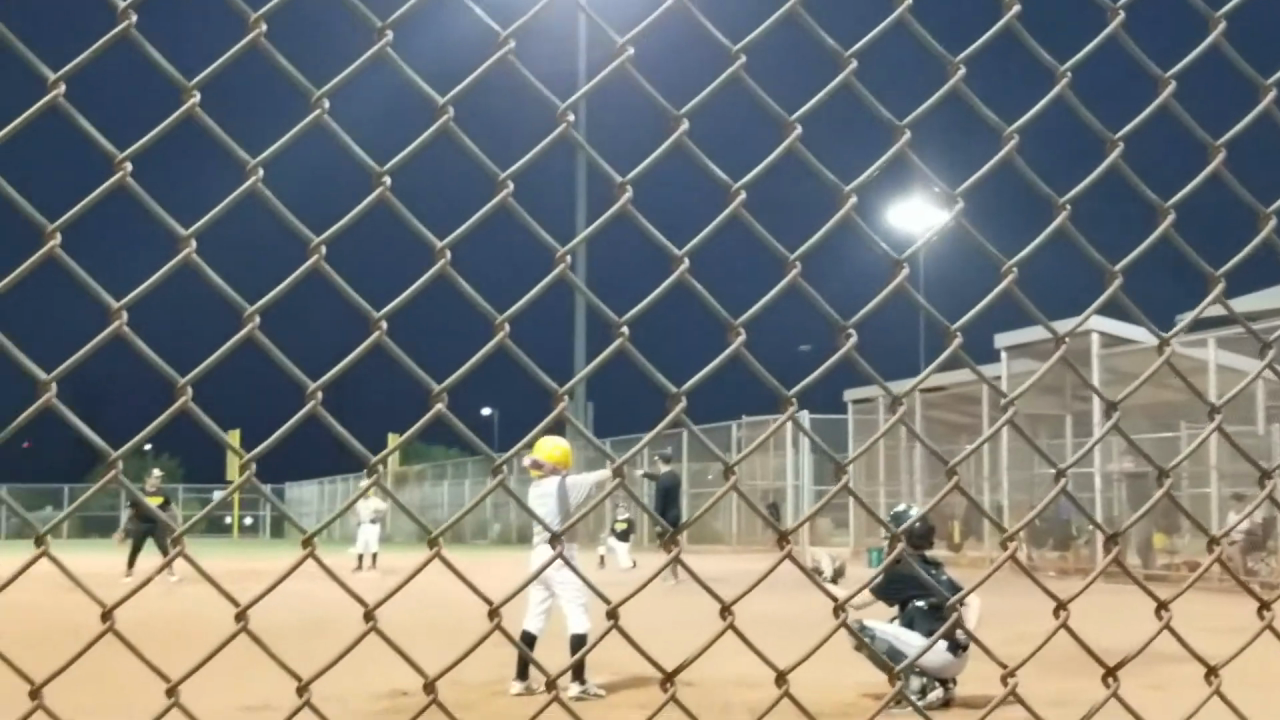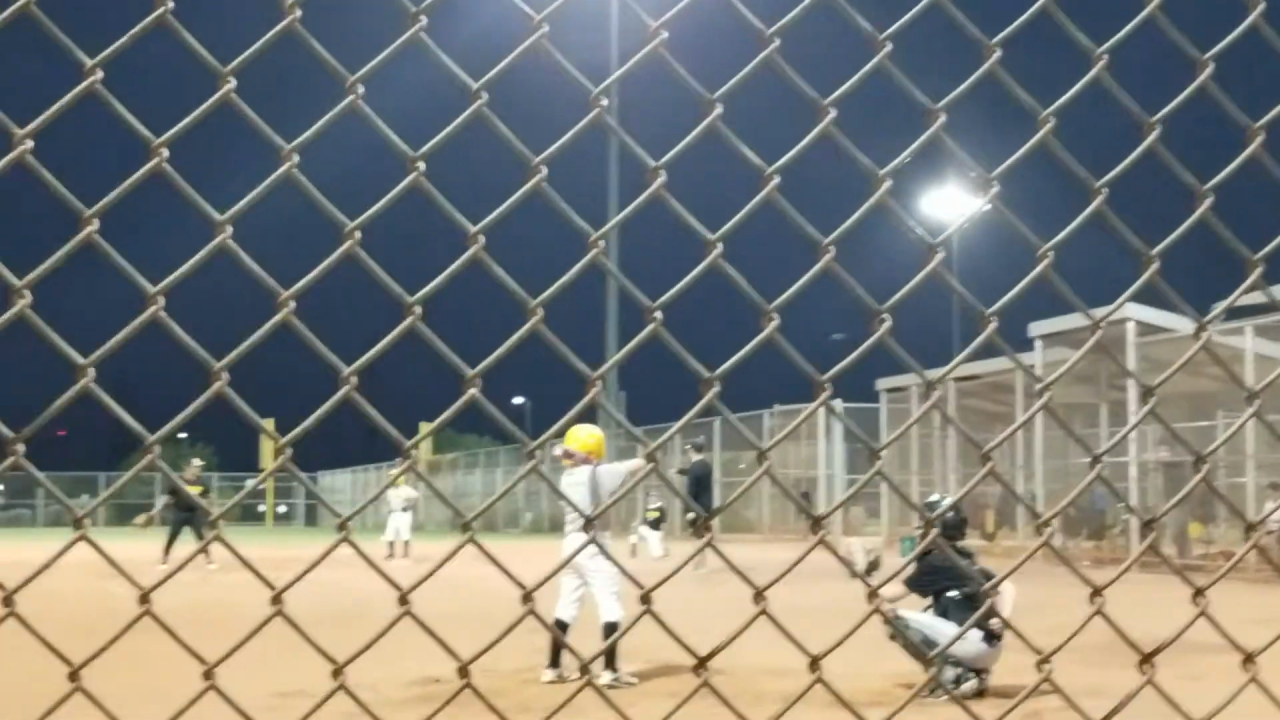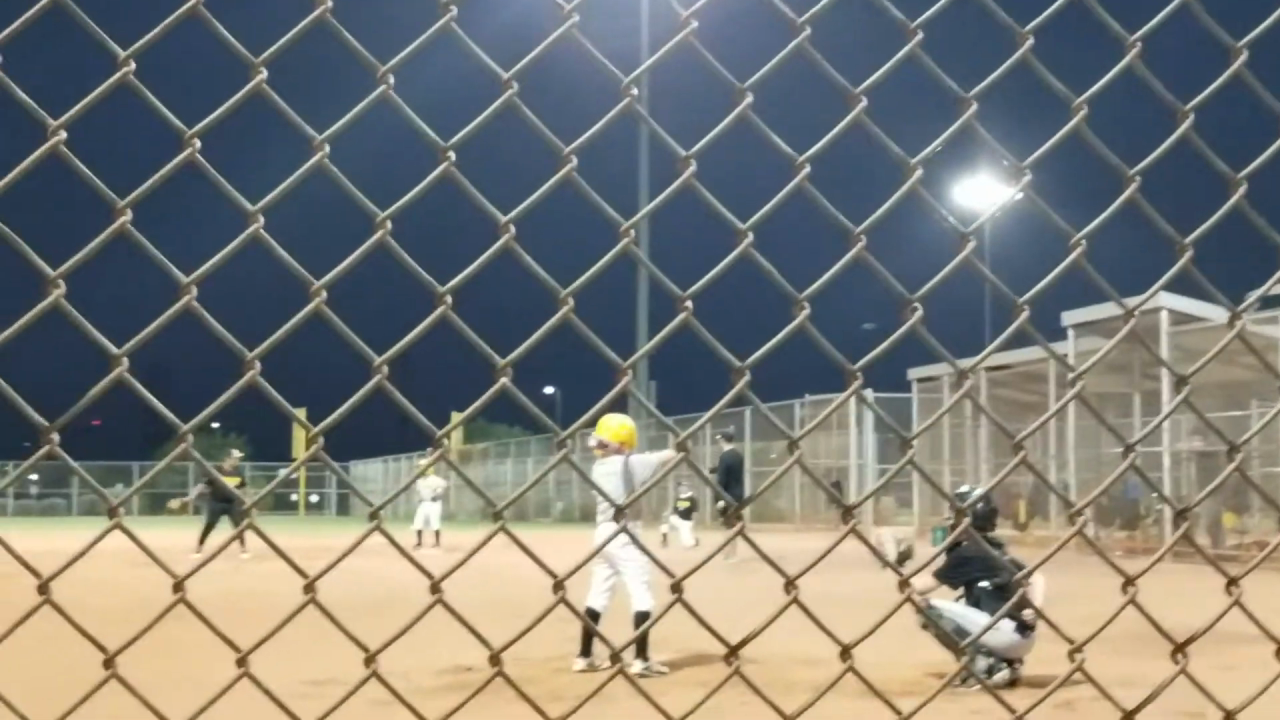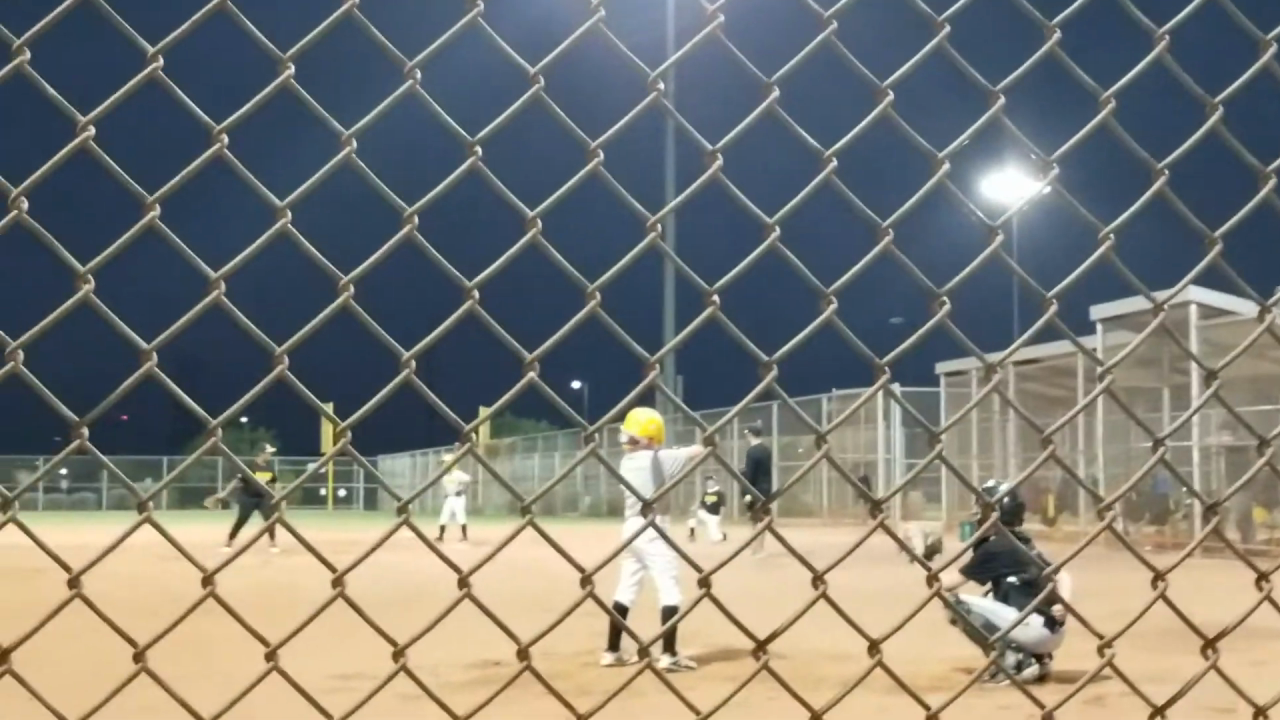
dt=0.1s
person 1, frame 1
left shoulder: (534, 488)
right shoulder: (567, 484)
right elbow: (606, 474)
left hip: (539, 556)
right hip: (561, 557)
left knee: (534, 618)
right knee: (577, 617)
left ankle: (520, 679)
right ankle: (578, 683)
person 1, frame 2
left shoulder: (567, 477)
right shoulder: (600, 473)
right elbow: (640, 463)
right wrist: (641, 461)
left hip: (571, 544)
right hip: (593, 545)
left knee: (566, 605)
right knee: (610, 606)
left ankle: (553, 667)
right ankle: (610, 671)
person 1, frame 3
left shoulder: (598, 467)
right shoulder: (631, 463)
right elbow: (670, 455)
right wrist: (659, 453)
left hip: (603, 534)
right hip: (624, 536)
left knee: (597, 595)
right knee: (641, 595)
left ankle: (584, 656)
right ankle: (641, 660)
person 1, frame 4
left shoulder: (626, 461)
right shoulder: (659, 458)
right elbow: (698, 451)
right wrist: (691, 448)
left hip: (631, 528)
right hip: (653, 530)
left knee: (626, 590)
right knee: (669, 590)
left ankle: (612, 651)
right ankle: (669, 654)
person 2, frame 1
left shoulder: (903, 570)
right shoulder: (935, 569)
left elbow: (857, 602)
right elbow: (972, 600)
left wrist: (828, 582)
right wrist: (967, 631)
left hip: (939, 653)
right hip: (954, 657)
left knee: (859, 629)
right knee: (897, 625)
left ankle: (919, 684)
right ankle: (942, 683)
person 2, frame 2
left shoulder: (937, 561)
right shoulder: (964, 558)
left elbow: (891, 594)
right elbow: (1005, 588)
right wrist: (1003, 619)
left hip: (974, 642)
right hip: (987, 648)
left knee: (895, 618)
left ankle: (953, 674)
right ankle: (973, 672)
person 2, frame 3
left shoulder: (966, 552)
right shoulder: (996, 549)
left elbow: (922, 587)
right elbow: (1036, 579)
right wrist: (1035, 609)
left hip: (1007, 634)
right hip: (1021, 636)
left knee: (929, 609)
left ankle: (987, 665)
right ankle: (1007, 662)
person 2, frame 4
left shoulder: (993, 548)
right shoulder: (1023, 544)
left elbow: (948, 583)
right elbow: (1062, 576)
right wrist: (1064, 605)
left hip: (1036, 629)
right hip: (1051, 632)
left knee: (958, 604)
left ankle: (1016, 660)
right ankle: (1037, 657)
